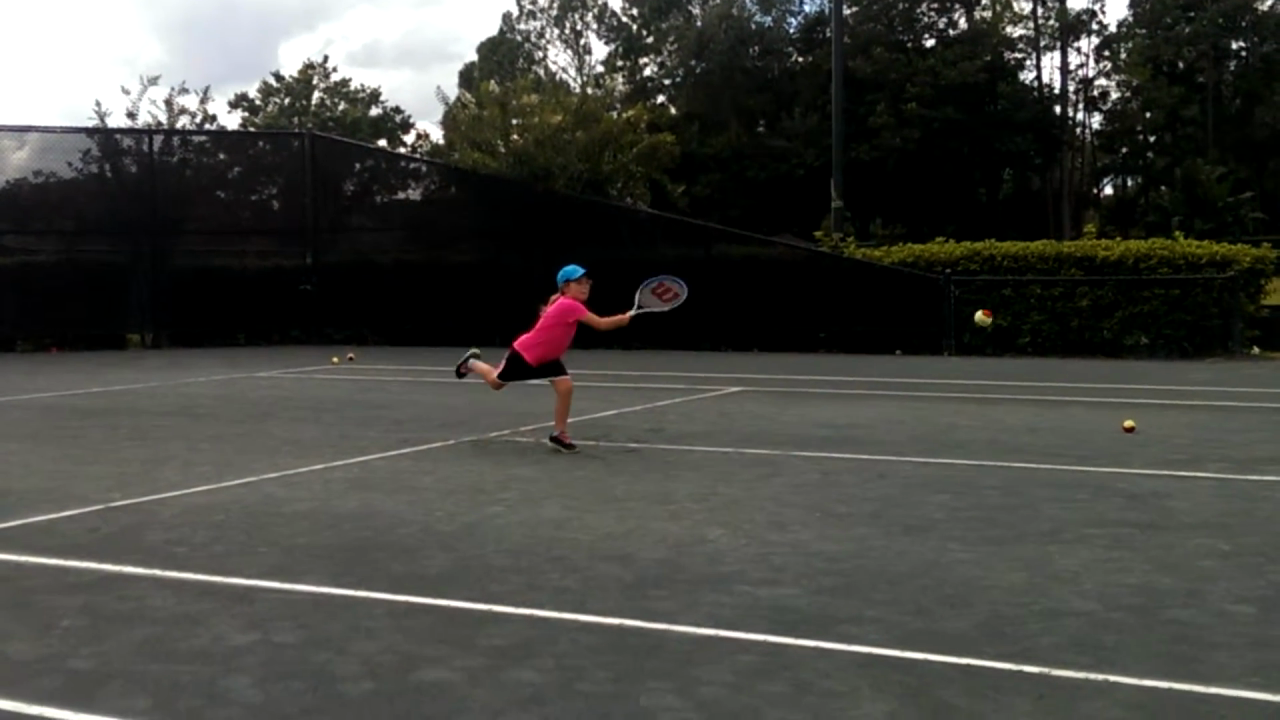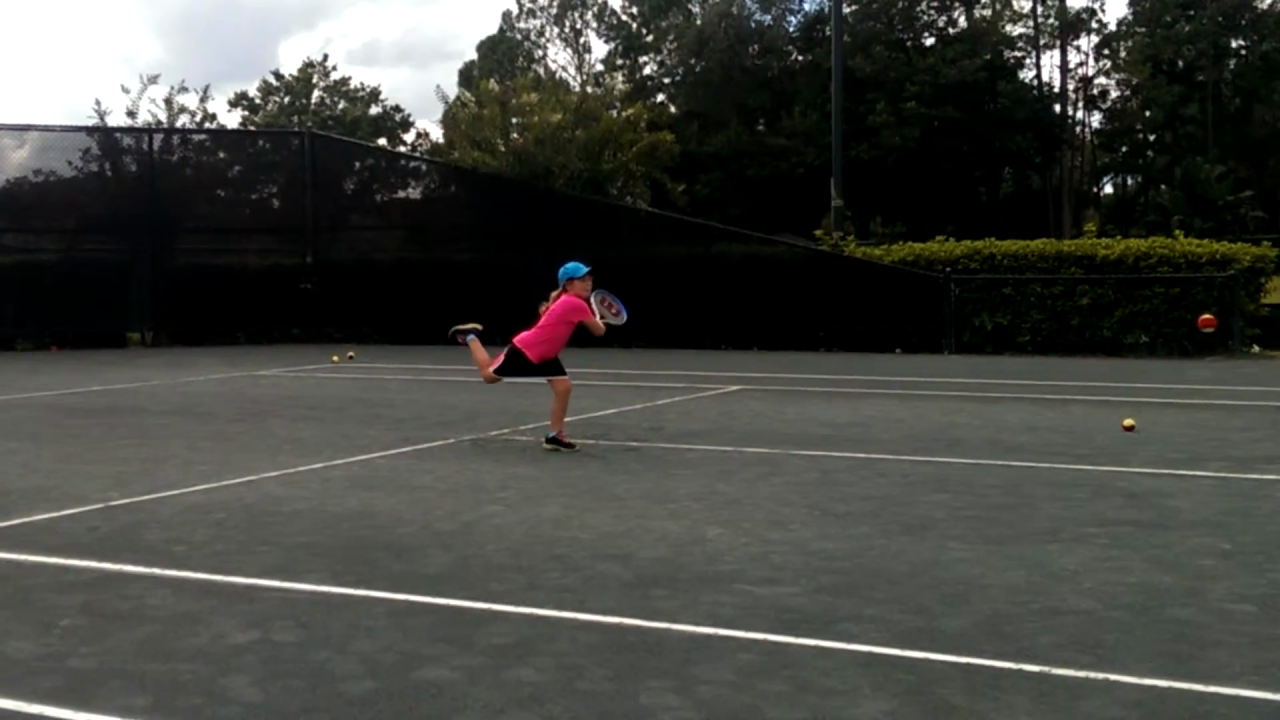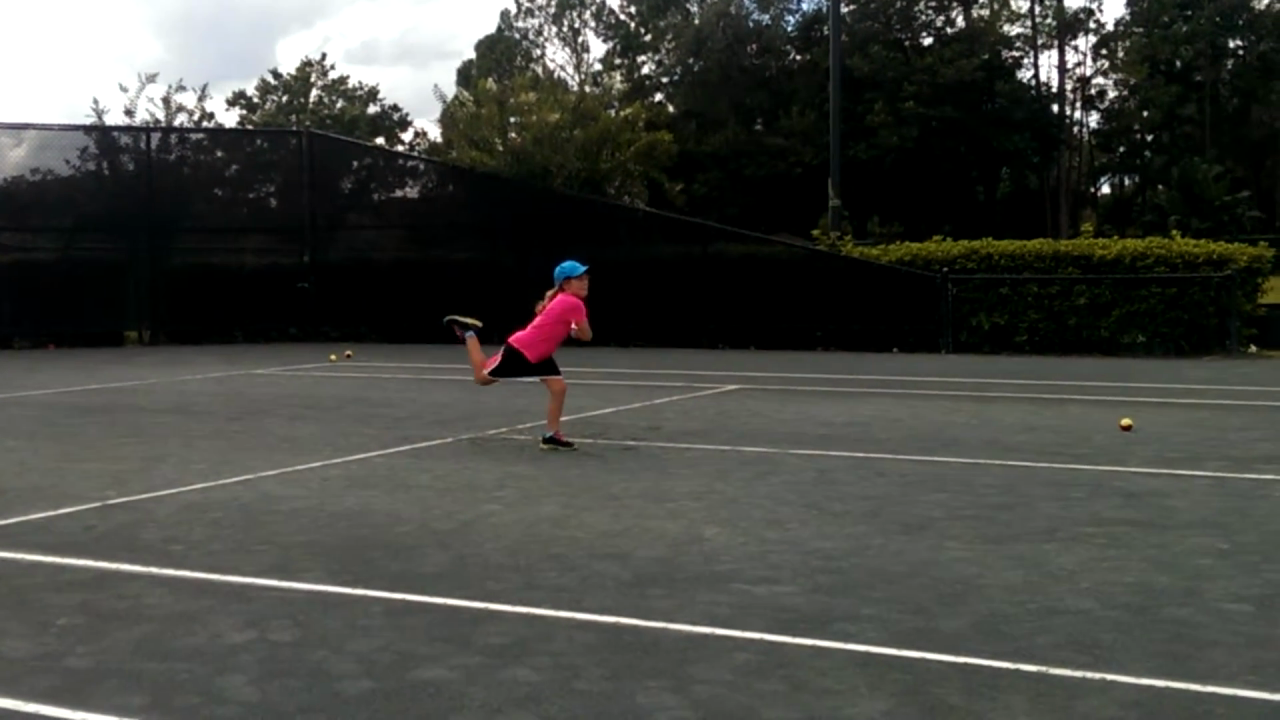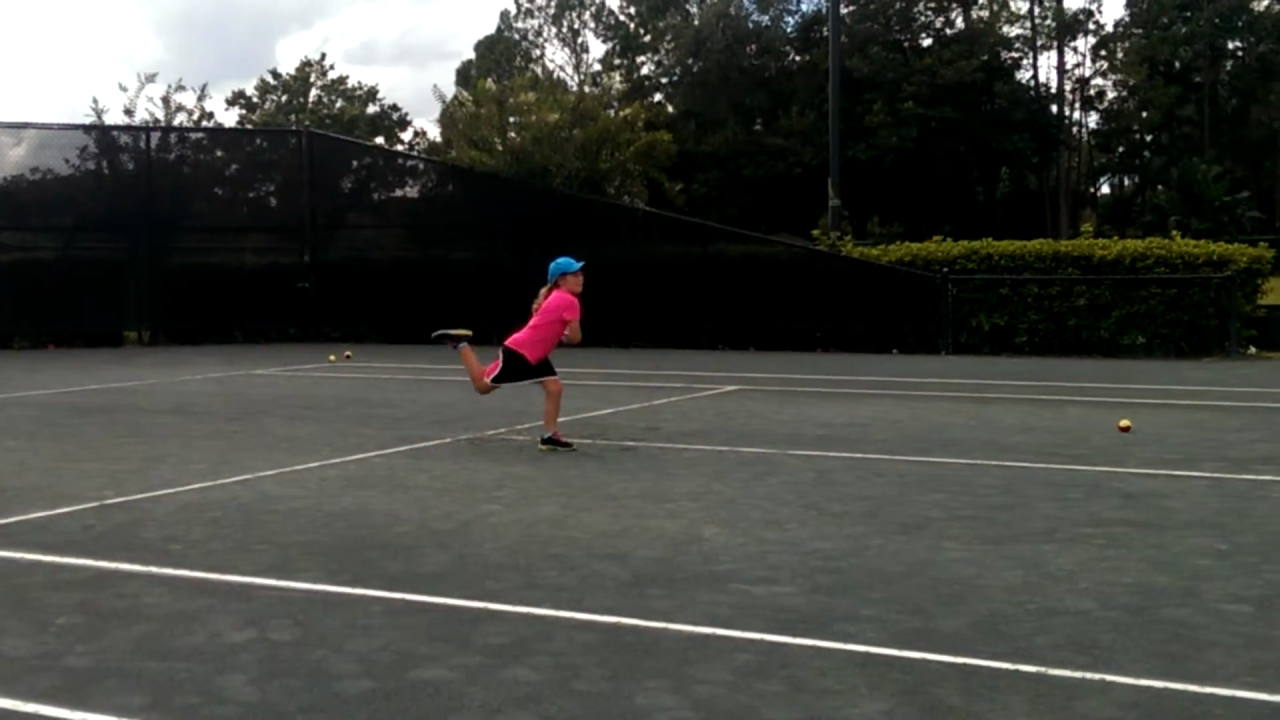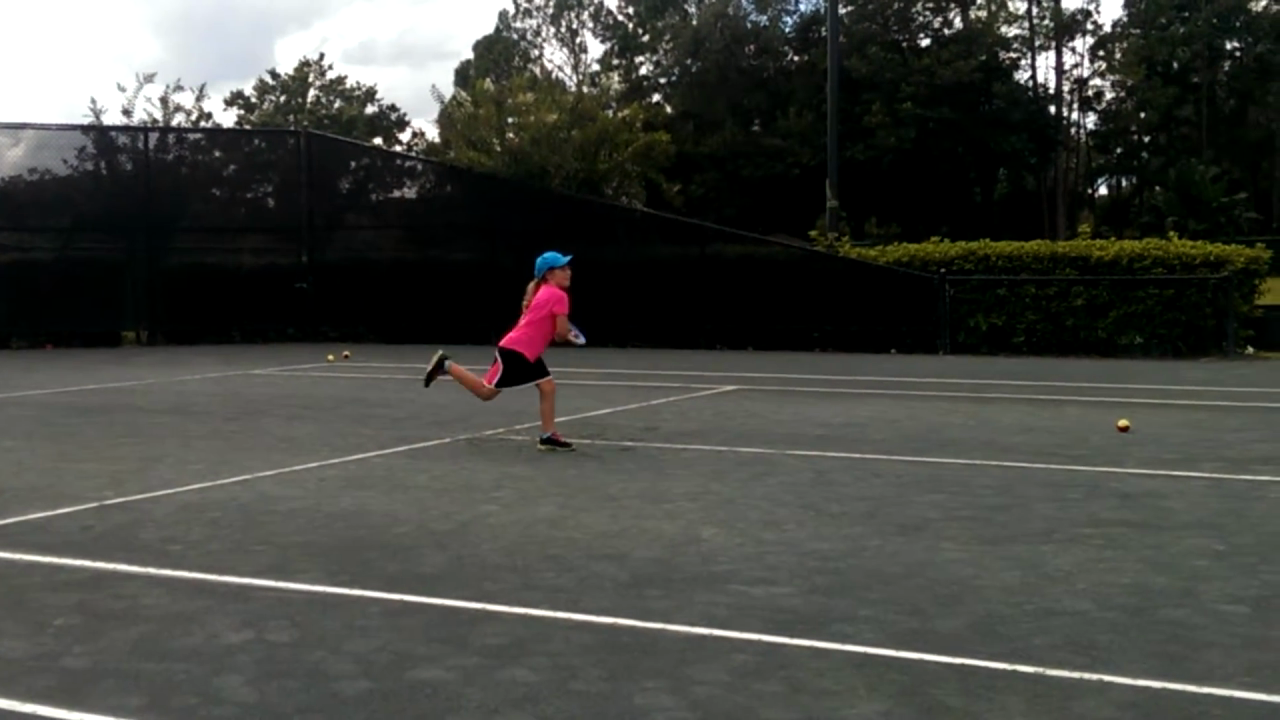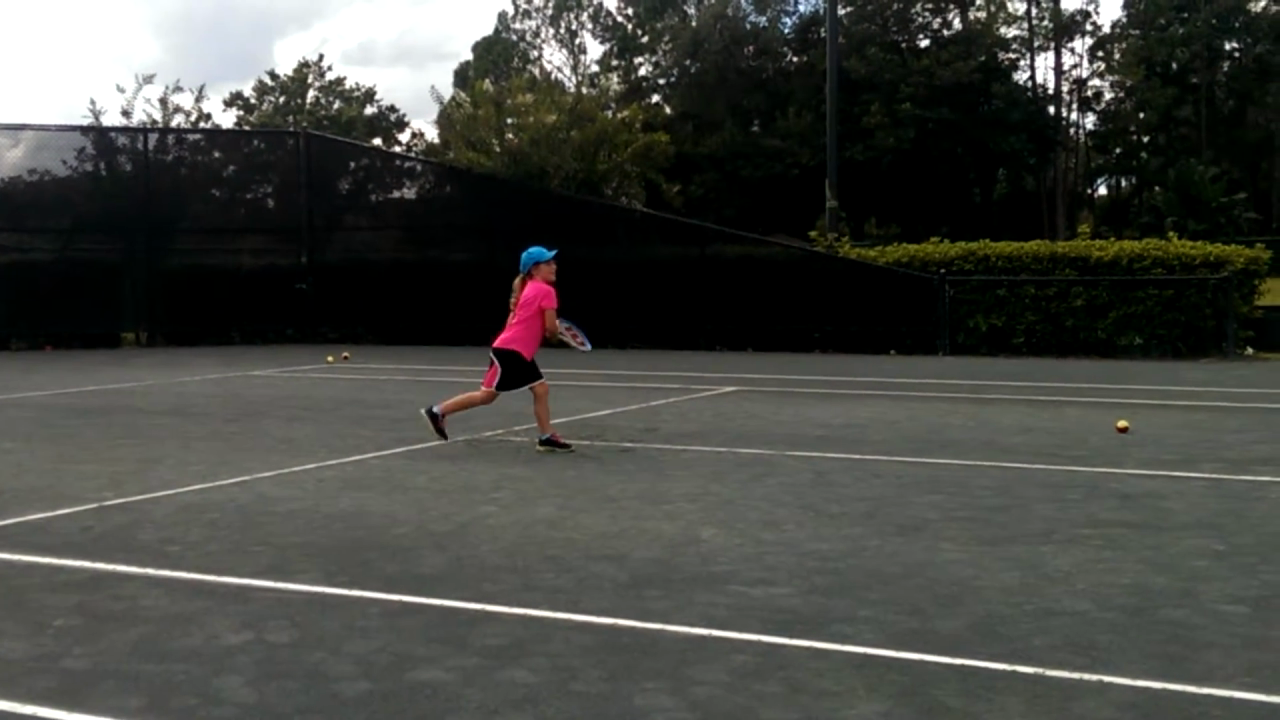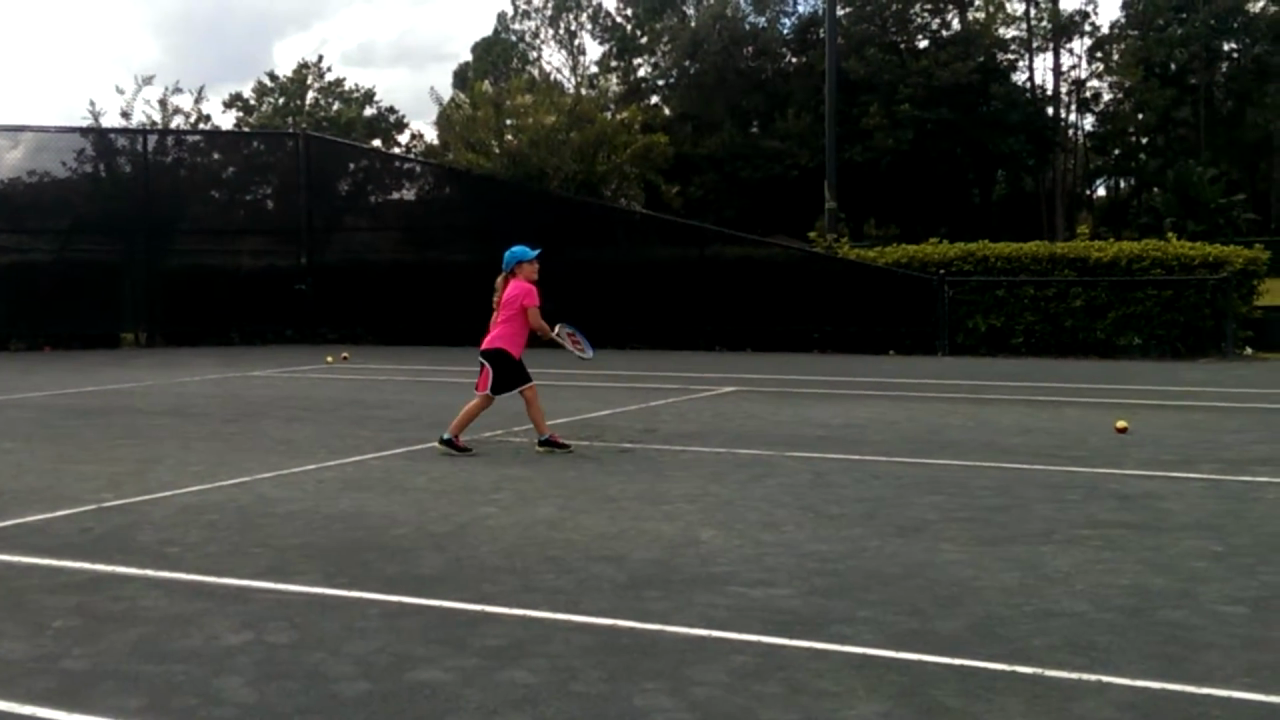
dt=0.1s
person 1, frame 1
left shoulder: (571, 306)
right shoulder: (569, 306)
right elbow: (601, 324)
right wrist: (623, 319)
left hip: (547, 357)
right hip: (524, 353)
left knee: (565, 387)
right knee: (495, 382)
left ankle: (558, 435)
right ankle: (472, 362)
person 1, frame 2
left shoulder: (568, 302)
right shoulder: (577, 304)
right elbow: (599, 331)
right wrist: (600, 322)
left hip: (545, 355)
right hip: (525, 350)
left knee: (564, 387)
right knee: (489, 375)
left ankle: (555, 436)
right ankle: (469, 335)
person 1, frame 3
left shoulder: (562, 301)
right shoulder: (574, 304)
right elbow: (586, 336)
right wrist: (575, 331)
left hip: (539, 354)
right hip: (520, 350)
left knee: (559, 387)
right knee: (482, 377)
left ankle: (552, 435)
right ankle: (468, 332)
person 1, frame 4
left shoulder: (555, 298)
right shoulder: (570, 301)
right elbow: (575, 337)
right wrist: (567, 336)
left hip: (533, 354)
right hip: (519, 351)
left knee: (555, 387)
right knee: (483, 385)
left ankle: (550, 436)
right ankle: (461, 342)
person 1, frame 5
left shoulder: (543, 293)
right shoulder: (559, 296)
right elbow: (562, 332)
right wrist: (559, 335)
left hip: (526, 353)
right hip: (515, 351)
left knee: (548, 387)
right knee: (486, 393)
left ankle: (548, 436)
right ankle: (446, 365)
person 1, frame 6
left shoulder: (530, 288)
right shoulder: (547, 291)
left elbow: (512, 321)
right elbow: (552, 327)
right wrist: (553, 332)
left hip: (519, 352)
right hip: (511, 351)
left knee: (541, 389)
right knee: (488, 394)
left ankle: (547, 437)
right ankle: (438, 411)
person 1, frame 7
left shoulder: (510, 289)
right shoulder: (527, 289)
left elbow: (494, 322)
right elbow: (535, 322)
right wrist: (547, 332)
left hip: (507, 352)
right hip: (498, 351)
left knee: (530, 393)
right knee: (486, 398)
left ankle: (545, 438)
right ankle: (448, 437)
